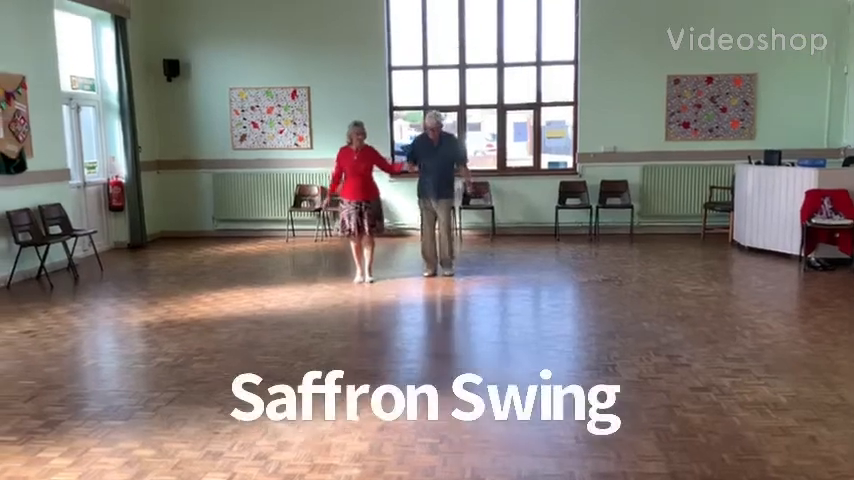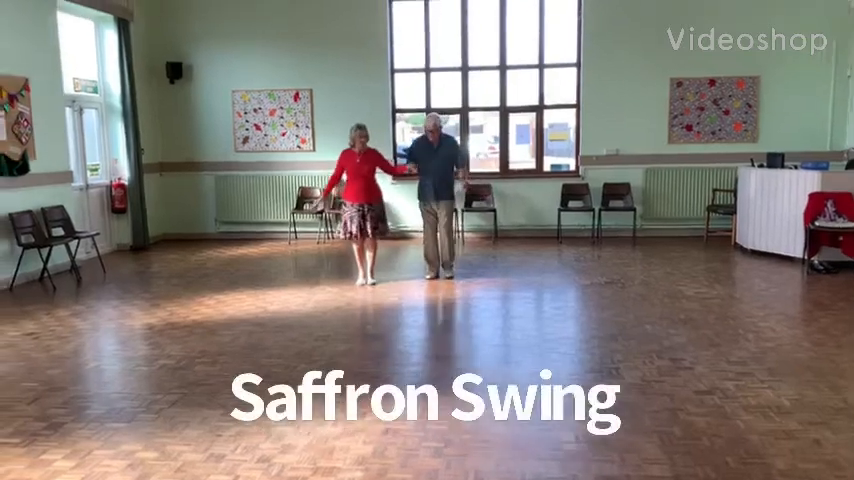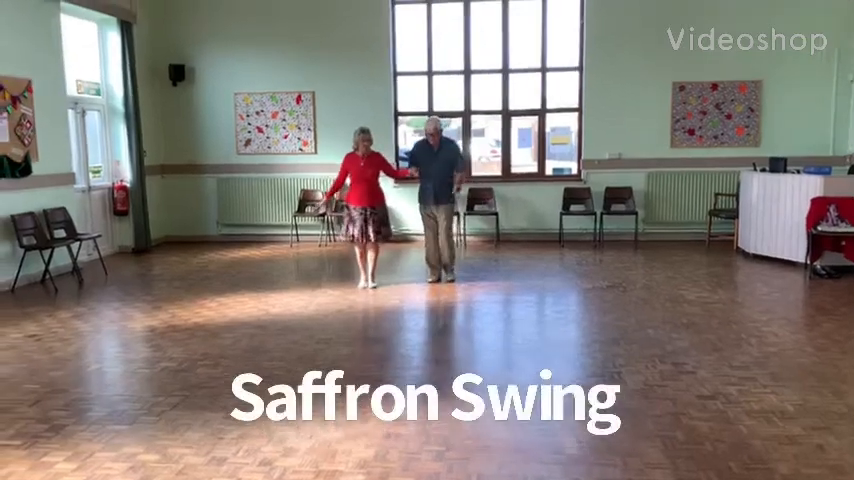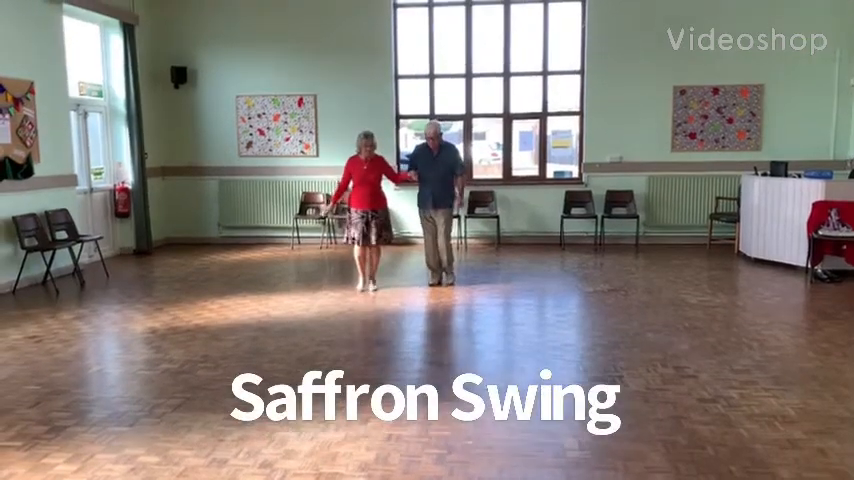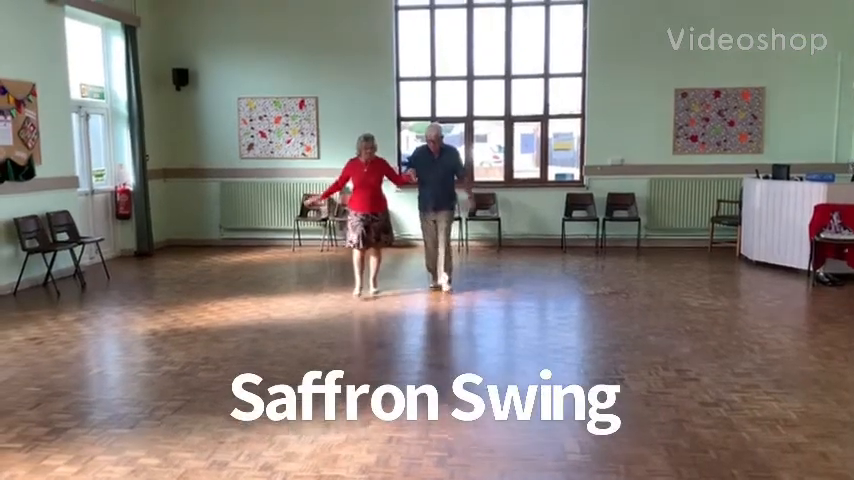
dt=0.2s
person 1, frame 1
left shoulder: (452, 141)
right shoulder: (418, 142)
left elbow: (461, 164)
right elbow: (411, 162)
left wrist: (467, 180)
right wrist: (411, 165)
left hip: (445, 193)
right hip: (425, 193)
left knee: (445, 229)
right knee: (427, 231)
left ankle: (447, 264)
right ankle: (430, 266)
person 1, frame 2
left shoulder: (451, 143)
right shoulder: (418, 144)
left elbow: (460, 165)
right elbow: (411, 164)
left wrist: (464, 178)
right wrist: (412, 166)
left hip: (445, 195)
right hip: (426, 195)
left knee: (446, 232)
right knee: (429, 233)
left ankle: (448, 266)
right ankle: (432, 268)
person 1, frame 3
left shoulder: (451, 146)
right shoulder: (419, 147)
left elbow: (459, 170)
right elbow: (412, 167)
left wrist: (457, 185)
right wrist: (414, 170)
left hip: (445, 199)
right hip: (426, 199)
left knee: (446, 235)
right knee: (430, 236)
left ankle: (449, 269)
right ankle: (434, 271)
person 1, frame 4
left shoulder: (451, 150)
right shoulder: (418, 151)
left elbow: (459, 175)
right elbow: (412, 172)
left wrist: (460, 195)
right wrist: (412, 175)
left hip: (444, 203)
right hip: (425, 203)
left knee: (444, 239)
right knee: (430, 240)
left ankle: (448, 272)
right ankle: (435, 274)
person 1, frame 5
left shoulder: (452, 153)
right shoulder: (418, 154)
left elbow: (462, 176)
right elbow: (409, 174)
left wrist: (470, 195)
right wrist: (411, 174)
left hip: (445, 206)
right hip: (425, 206)
left knee: (443, 242)
right knee: (430, 243)
left ankle: (445, 279)
right ankle: (434, 276)
person 2, frame 1
left shoulder: (371, 152)
right shoulder: (343, 152)
left elbow: (388, 167)
right elbow: (337, 176)
left wrist: (403, 166)
right wrist: (329, 195)
left hip: (369, 198)
right hip: (349, 199)
left knee: (369, 235)
right knee: (354, 236)
left ankle: (369, 270)
right ankle: (359, 270)
person 2, frame 2
left shoulder: (373, 154)
right shoulder: (345, 155)
left elbow: (391, 169)
right elbow: (336, 176)
left wrist: (406, 168)
right wrist: (325, 194)
left hip: (372, 201)
right hip: (352, 202)
left knee: (371, 237)
right knee: (356, 238)
left ankle: (370, 273)
right ankle: (361, 273)
person 2, frame 3
left shoulder: (377, 157)
right shoulder: (349, 158)
left elbow: (393, 173)
right elbow: (340, 180)
left wrist: (408, 172)
right wrist: (328, 197)
left hip: (375, 204)
right hip: (355, 205)
left knee: (373, 241)
right knee: (358, 242)
left ankle: (371, 276)
right ankle: (363, 276)
person 2, frame 4
left shoulder: (379, 161)
right shoulder: (352, 162)
left elbow: (395, 178)
right elbow: (343, 185)
left wrist: (408, 175)
right wrist: (332, 202)
left hip: (377, 208)
right hip: (357, 209)
left knee: (375, 244)
right knee: (359, 244)
left ankle: (371, 278)
right ankle: (362, 278)
person 2, frame 5
left shoulder: (381, 163)
right shoulder: (352, 164)
left elbow: (397, 180)
right elbow: (339, 183)
left wrist: (408, 177)
right wrist: (321, 197)
left hip: (378, 211)
right hip: (358, 212)
left knee: (376, 247)
right knee: (358, 248)
left ankle: (373, 281)
right ankle: (358, 284)
